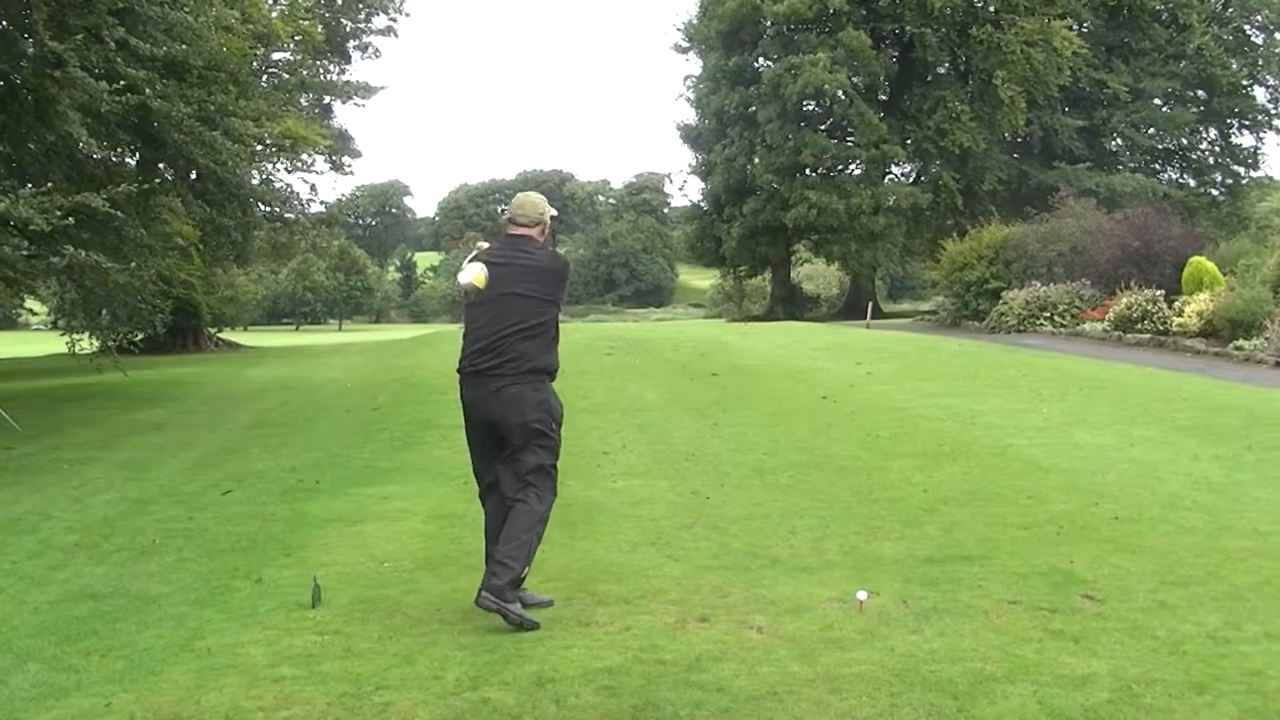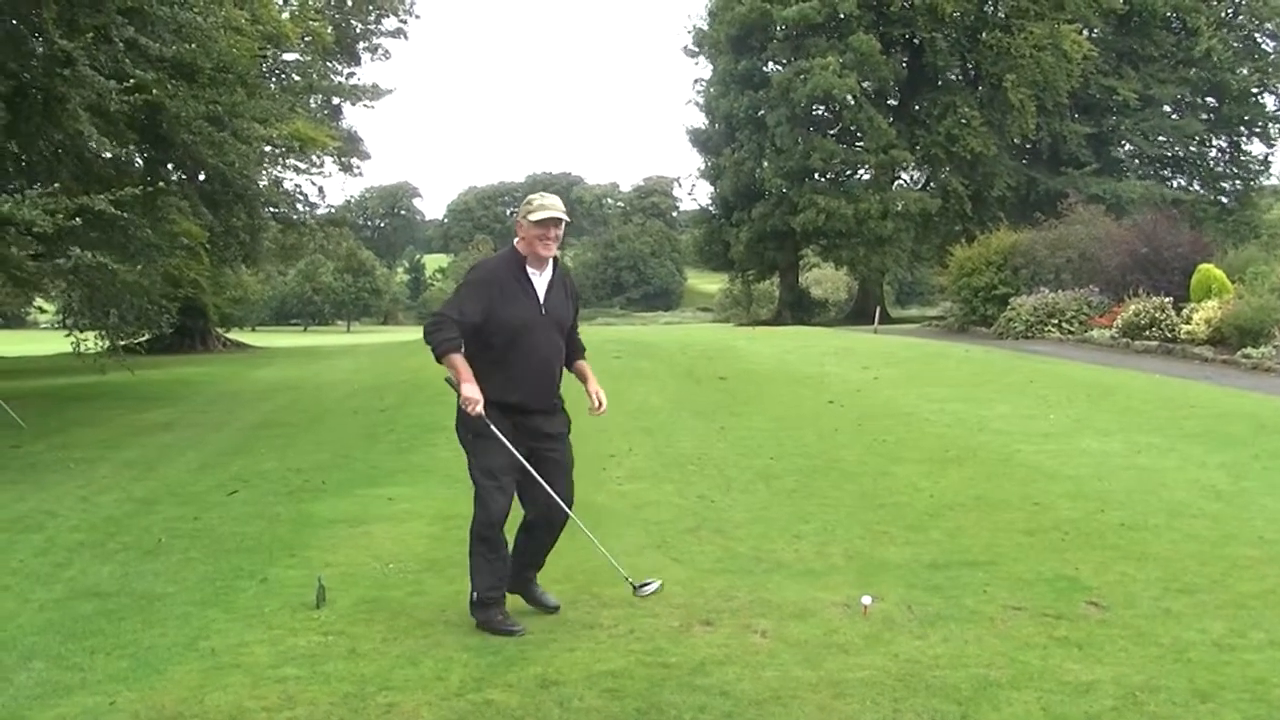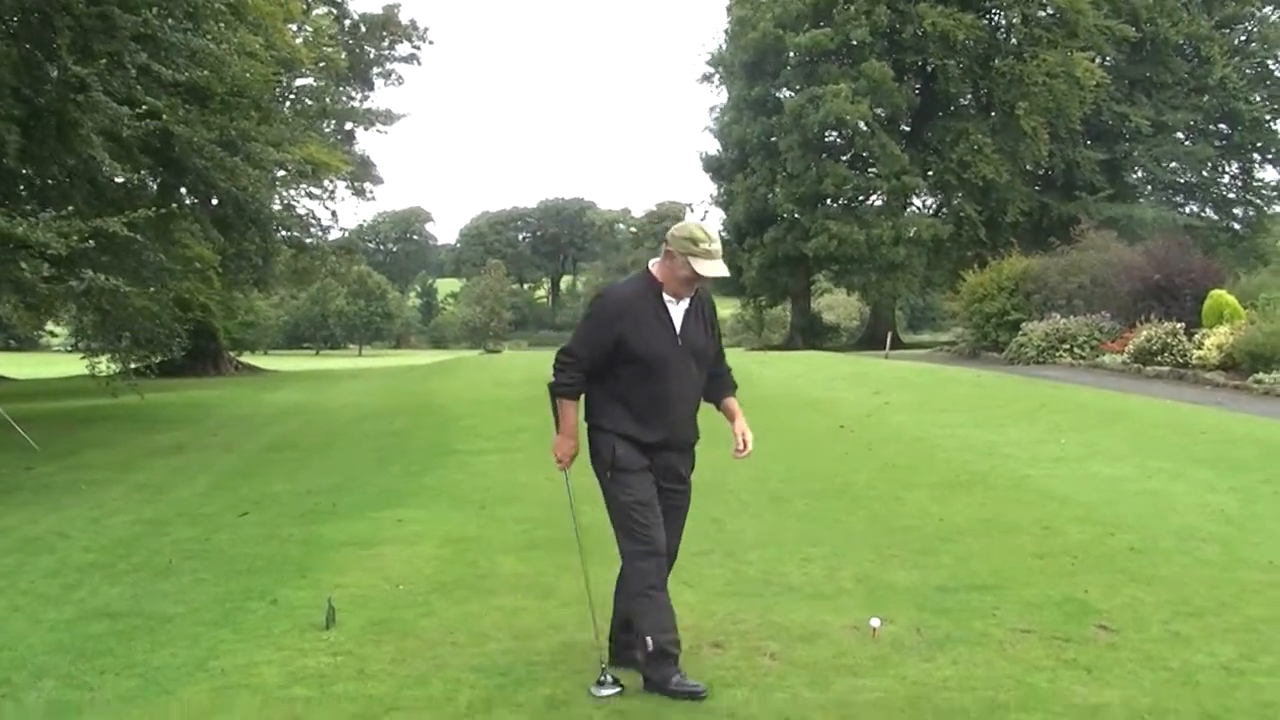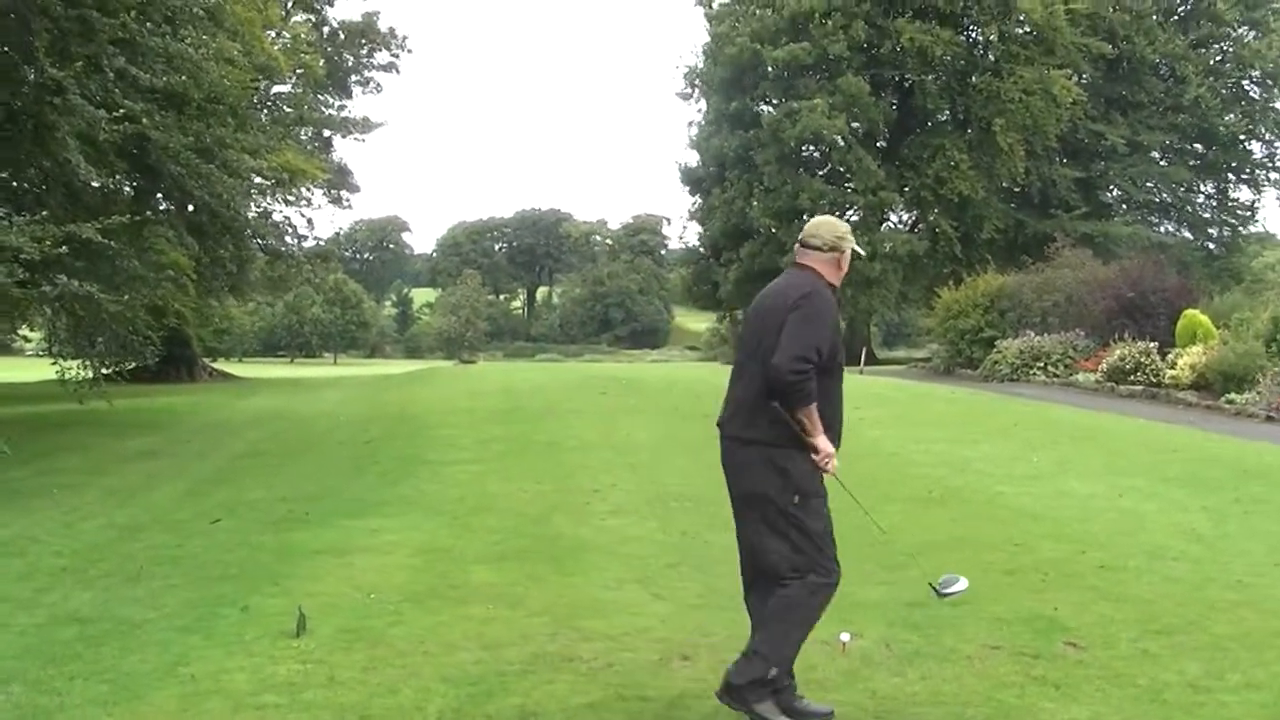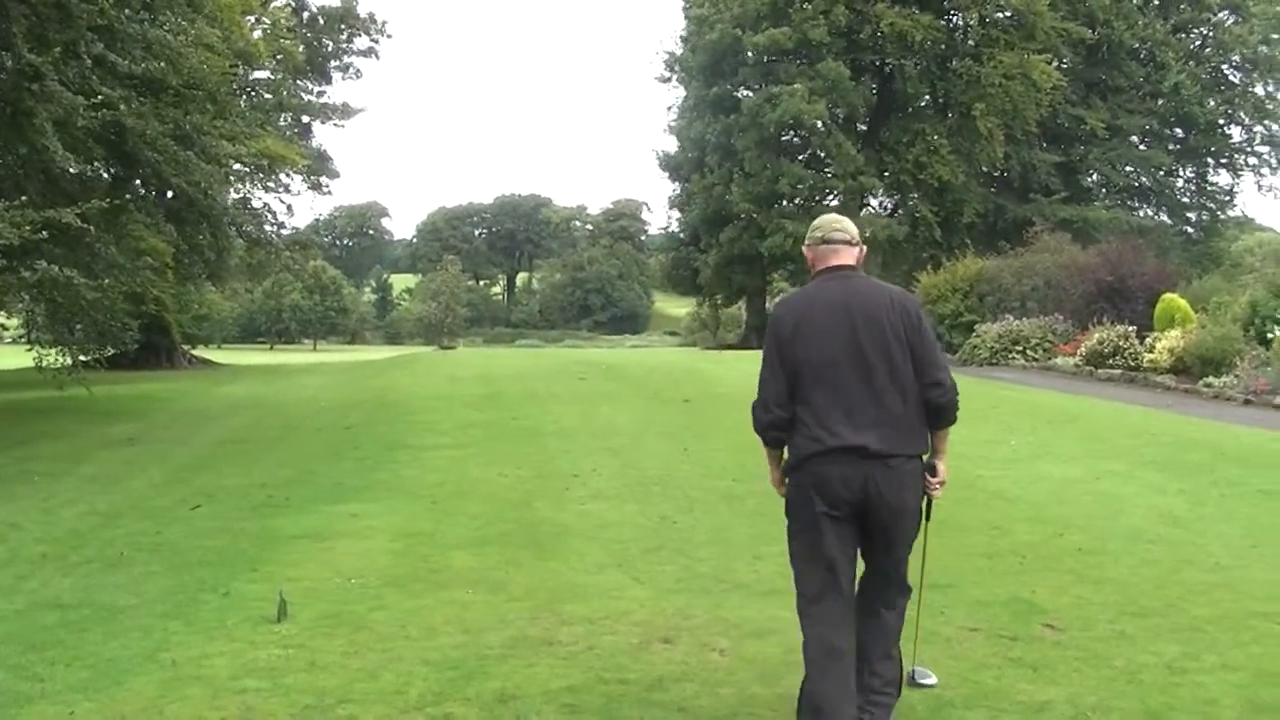
dt=1s
person 1, frame 1
left shoulder: (478, 265)
right shoulder: (554, 266)
left hip: (475, 389)
right hip: (524, 393)
left knee: (498, 489)
right knee: (535, 489)
left ankle: (504, 583)
right ankle: (501, 586)
person 1, frame 2
left shoulder: (563, 278)
right shoulder: (489, 275)
right elbow: (440, 327)
left wrist: (589, 378)
right wrist: (466, 381)
left hip: (546, 413)
right hip: (491, 415)
left knee: (555, 503)
right knee: (493, 508)
left ankle: (522, 576)
right ankle: (487, 603)
person 1, frame 3
left shoulder: (702, 304)
right shoulder: (619, 303)
left elbow: (715, 370)
right elbow: (570, 367)
left wrist: (736, 417)
right wrist: (568, 433)
left hip: (676, 450)
right hip: (623, 448)
left knee: (657, 553)
right knee: (646, 550)
left ankle: (627, 644)
right ankle: (660, 663)
person 1, frame 4
left shoulder: (777, 292)
right shoulder: (813, 297)
right elbow: (791, 371)
right wrist: (817, 434)
left hip: (757, 453)
right hip: (777, 458)
left knee: (777, 575)
right knee: (813, 572)
right ankle: (751, 679)
person 1, frame 5
left shoulder: (788, 312)
right shoulder: (901, 303)
left elbow: (772, 409)
right elbow: (940, 393)
left wrist: (777, 465)
right wrist: (938, 457)
left hip: (820, 474)
right hip: (895, 470)
left knee: (825, 603)
right knee: (885, 590)
